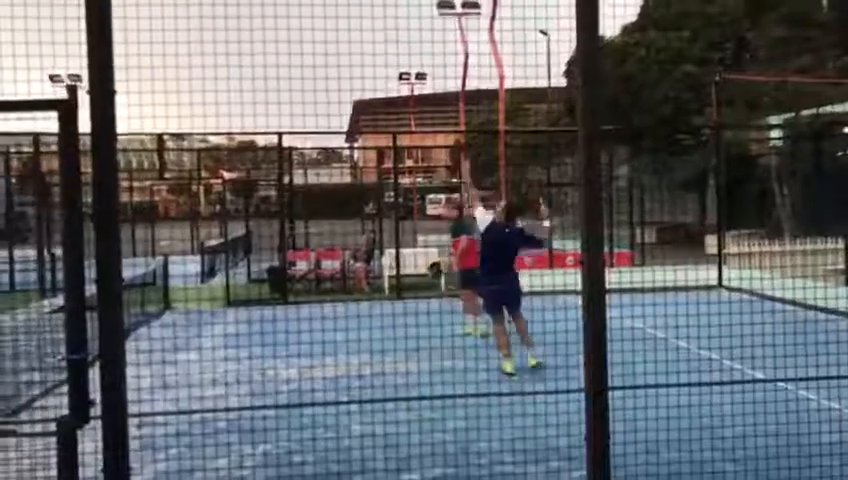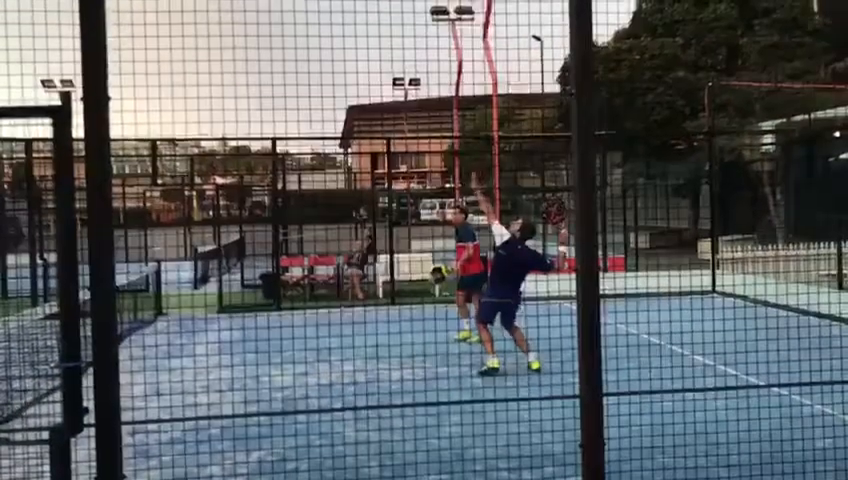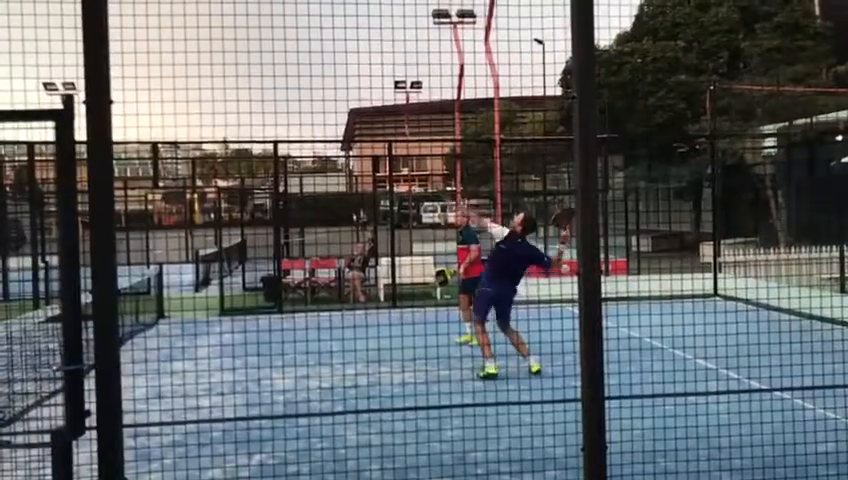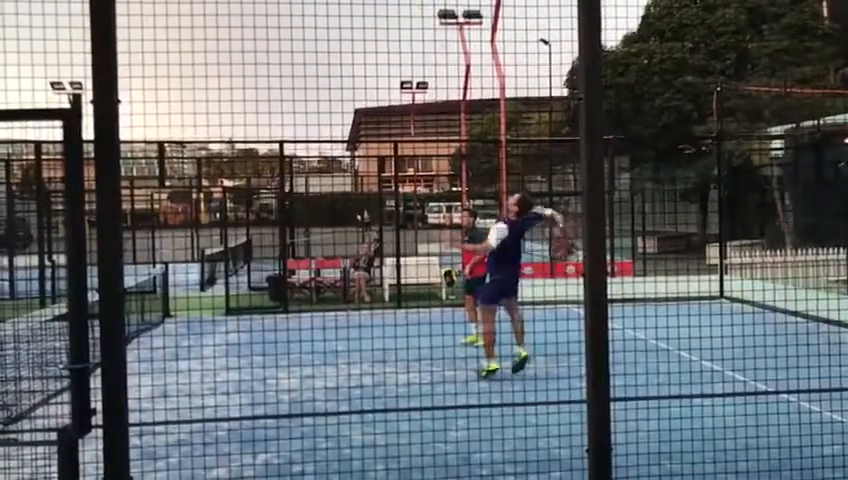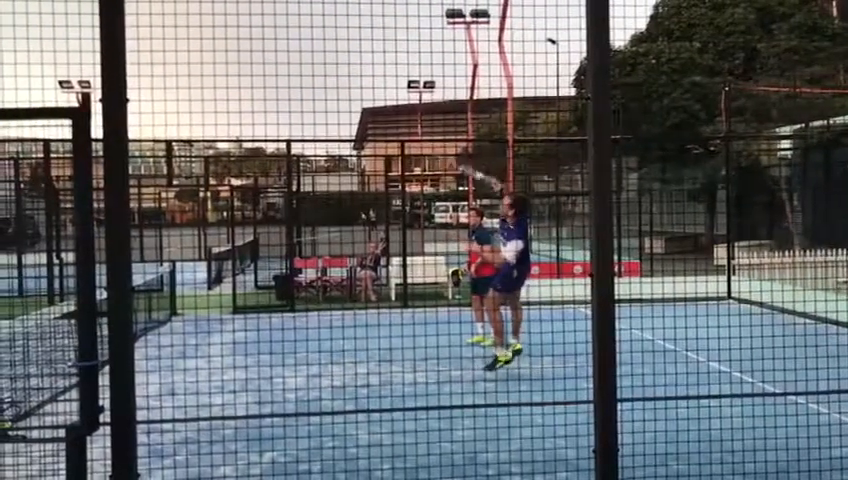
dt=1s
person 1, frame 1
left shoulder: (489, 225)
right shoulder: (518, 235)
left elbow: (475, 202)
right elbow: (542, 242)
right wrist: (545, 219)
left hip: (489, 285)
right hip: (509, 283)
left knee: (498, 321)
right knee: (517, 316)
left ankle: (507, 363)
right ankle: (532, 356)
person 1, frame 2
left shoulder: (504, 240)
right shoulder: (531, 255)
left elbow: (489, 213)
right elbow: (555, 266)
left wrist: (477, 190)
left hip: (494, 295)
right hip: (512, 296)
left knee: (482, 324)
right knee: (510, 325)
left ankle: (492, 361)
right ankle: (532, 359)
person 1, frame 3
left shoulder: (505, 235)
right shoulder: (531, 250)
left elbow: (484, 222)
right elbow: (553, 264)
right wrist: (561, 249)
left hip: (488, 288)
right hip: (507, 291)
left knee: (479, 323)
right knee: (506, 326)
left ankle: (490, 366)
right ankle: (532, 362)
person 1, frame 4
left shoulder: (503, 227)
right shoulder: (526, 220)
left elbow: (484, 249)
right elbow: (551, 214)
left wrist: (461, 245)
right wrist: (559, 226)
left hip: (496, 276)
right hip: (512, 273)
left knee: (488, 318)
right knee: (513, 310)
left ankle: (490, 363)
right ankle: (521, 350)
person 1, frame 5
left shoulder: (517, 236)
right shoulder: (508, 218)
left elbow: (501, 260)
left wrist: (480, 251)
left hip: (514, 269)
right hip: (514, 267)
left knee: (492, 305)
right knee: (514, 303)
left ankle: (501, 352)
right ankle: (515, 343)
person 2, frame 1
left shoulder: (459, 224)
right shoulder: (457, 224)
left elbow: (464, 243)
left wrist: (456, 258)
left hip: (468, 265)
right hip: (469, 265)
left knee: (468, 296)
right knee: (466, 296)
left ankle: (481, 327)
right ankle: (471, 327)
person 2, frame 2
left shoulder: (466, 230)
right shoulder: (459, 229)
left elbow: (470, 251)
left wrist: (459, 263)
right wrist: (457, 264)
left hip: (475, 272)
right hip: (466, 271)
left knee: (477, 302)
right knee: (460, 300)
right ankle: (466, 331)
person 2, frame 3
left shoulder: (469, 232)
right shoulder: (460, 232)
left elbow: (474, 253)
left wrist: (464, 265)
right wrist: (459, 268)
left hip: (474, 274)
right hip: (466, 274)
right knee: (463, 302)
right ankle: (469, 334)
person 2, frame 4
left shoulder: (477, 233)
right shoulder: (466, 233)
left elbow: (480, 253)
left wrist: (469, 266)
right wrist: (464, 266)
left hip: (479, 274)
right hip: (469, 274)
right knee: (469, 302)
right ankle: (474, 334)
person 2, frame 5
left shoulder: (484, 233)
right shoulder: (472, 232)
left elbow: (487, 252)
left wrist: (475, 265)
right wrist: (470, 264)
left hip: (486, 273)
right hip: (476, 273)
right knee: (476, 301)
right ankle: (480, 334)
